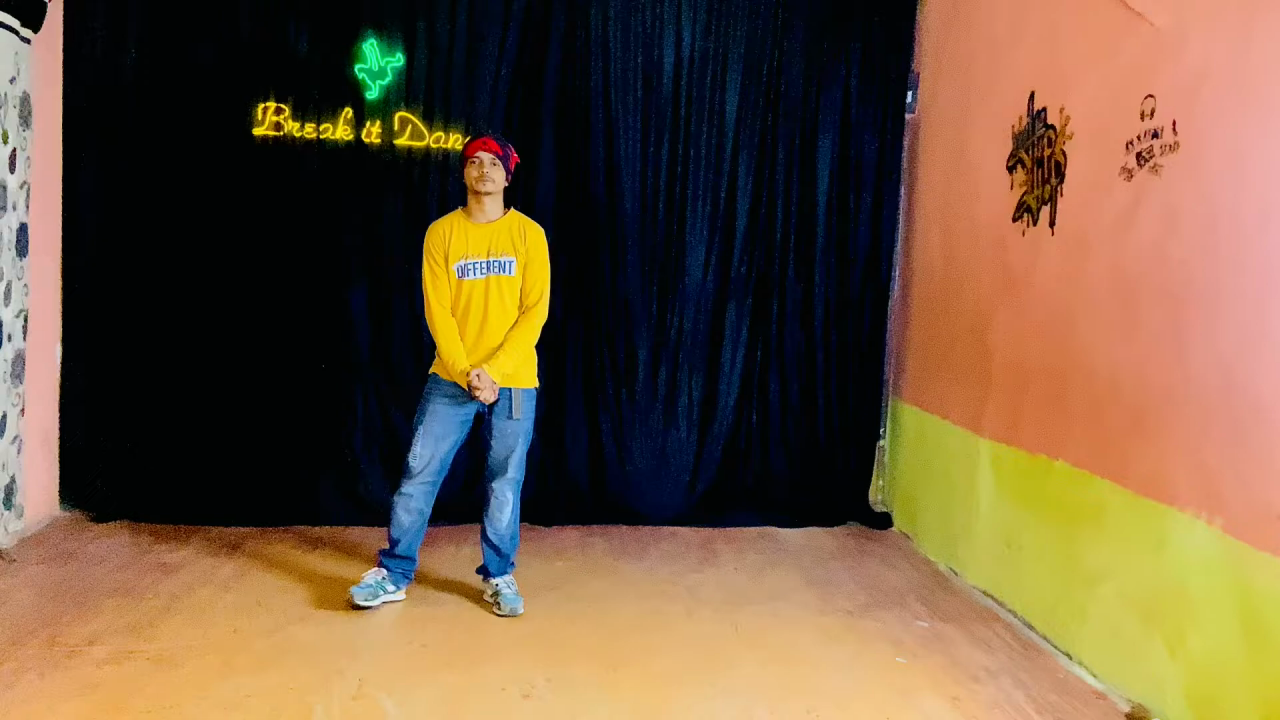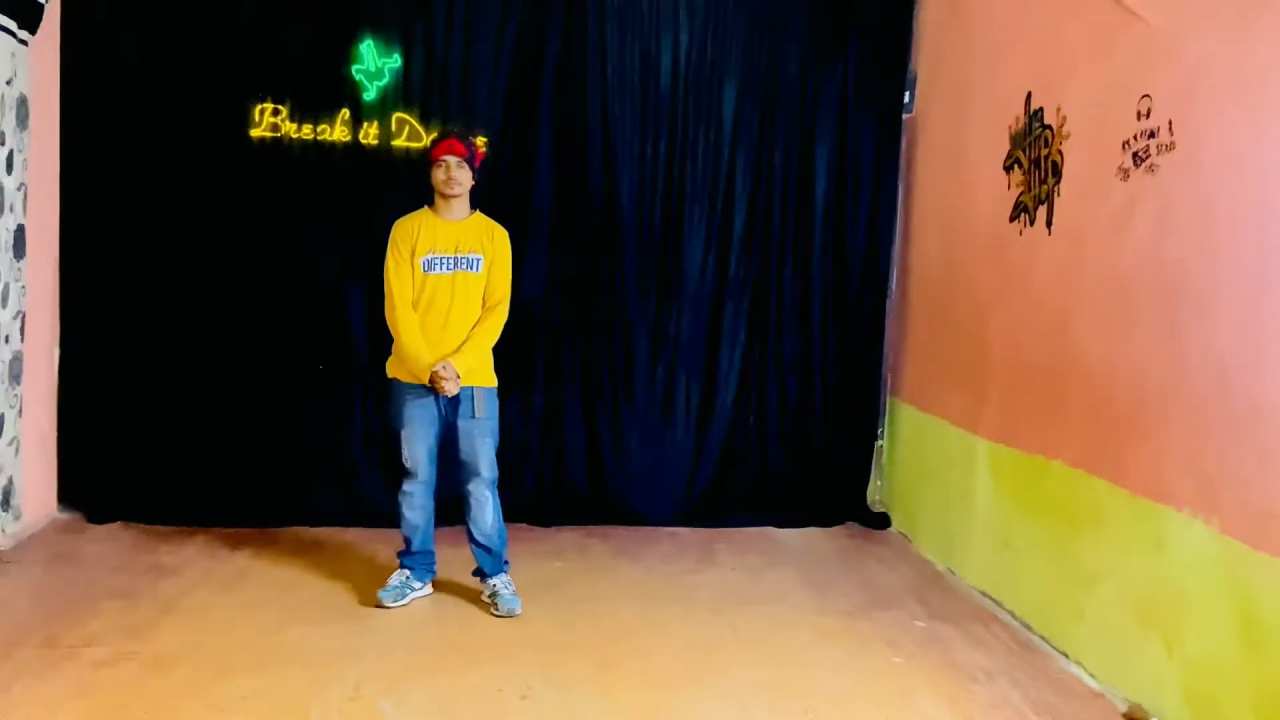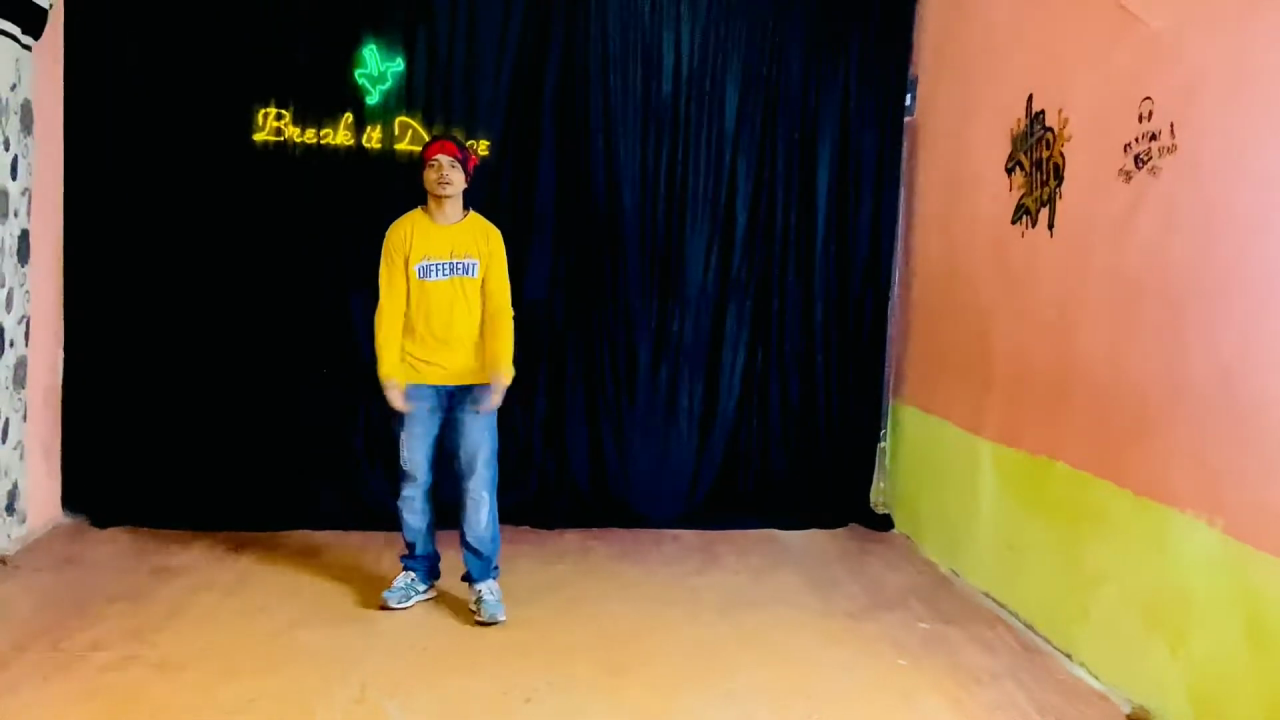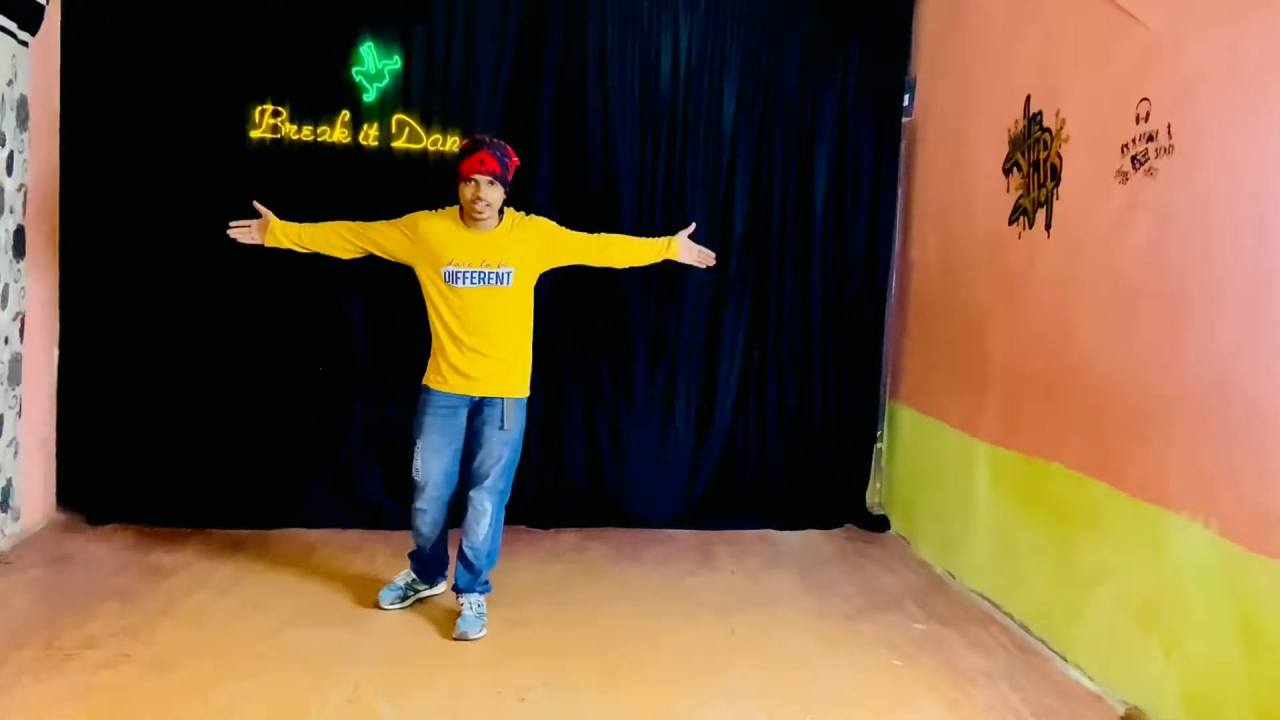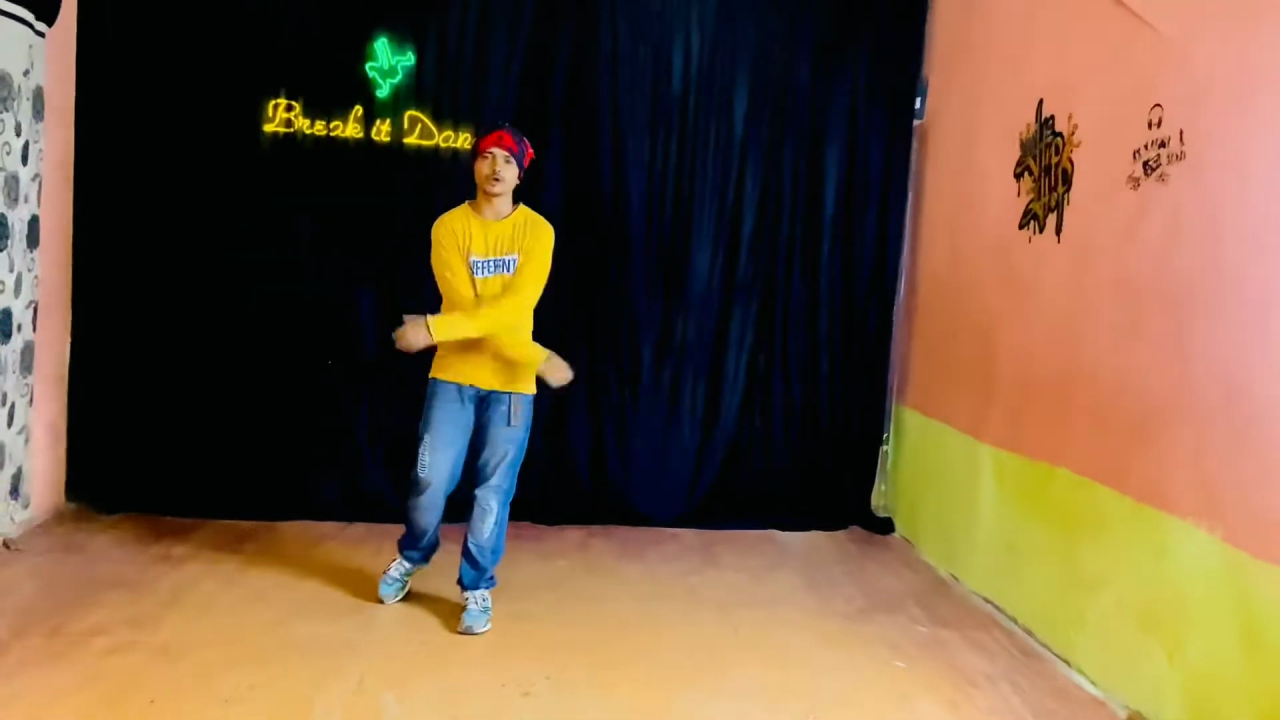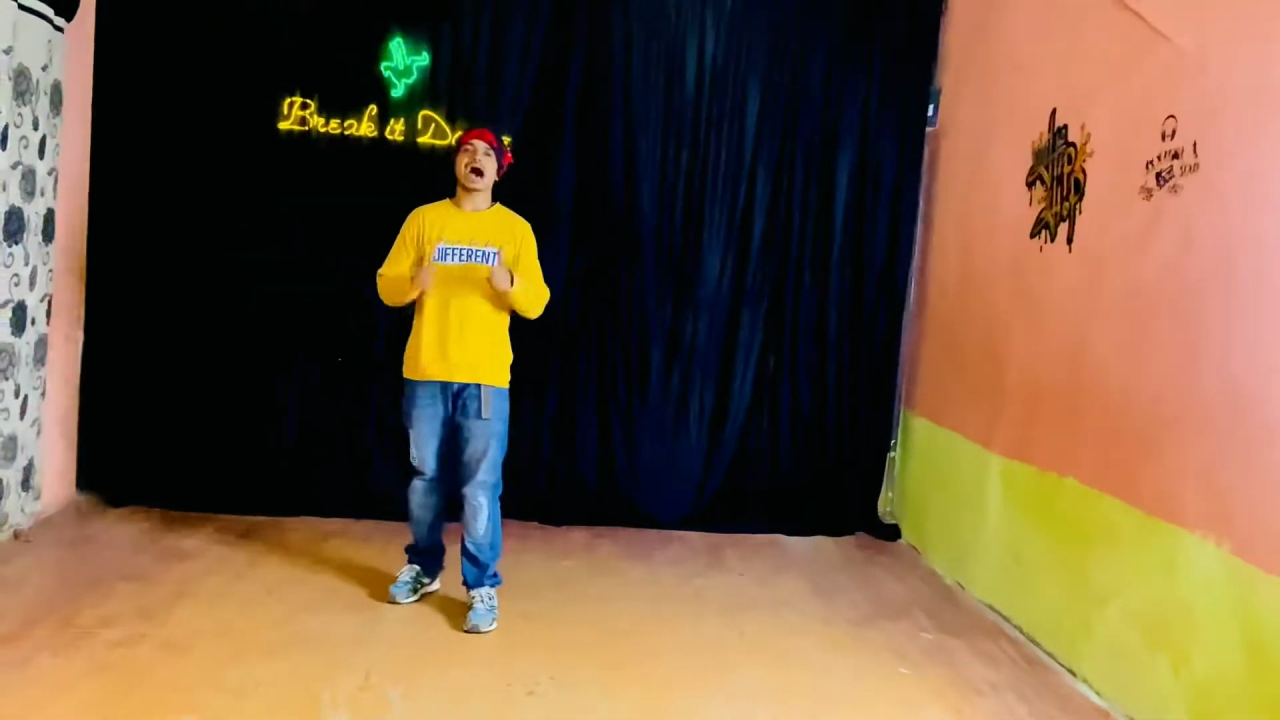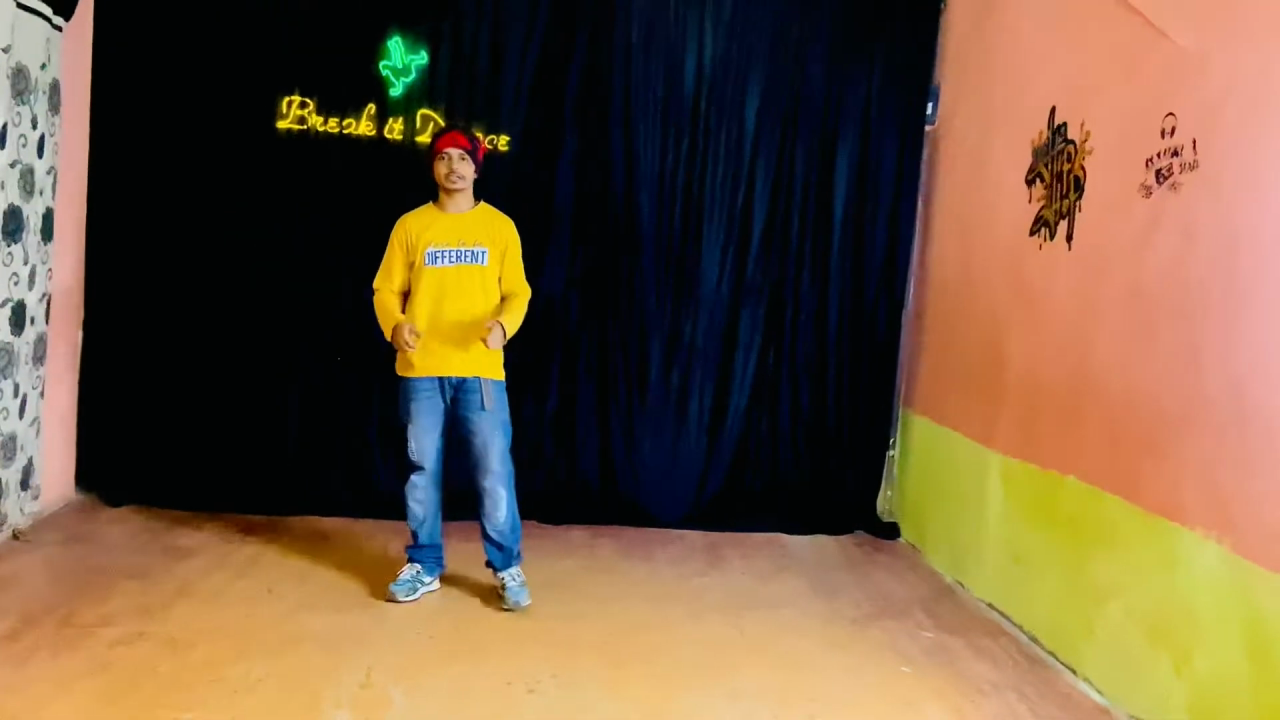
dt=0.7s
person 1, frame 1
left shoulder: (529, 234)
right shoulder: (441, 232)
left elbow: (536, 311)
right elbow: (438, 311)
left wrist: (495, 371)
right wrist: (466, 372)
left hip: (513, 378)
right hip: (450, 376)
left knee: (505, 479)
right knee: (420, 470)
left ankle: (498, 575)
right ankle: (394, 570)
person 1, frame 2
left shoulder: (494, 235)
right shoulder: (406, 230)
left elbow: (496, 310)
right elbow: (397, 308)
left wrist: (457, 365)
right wrist: (428, 368)
left hip: (474, 377)
right hip: (413, 376)
left knee: (481, 477)
right knee: (417, 476)
left ankle: (494, 575)
right ankle: (416, 570)
person 1, frame 3
left shoulder: (487, 235)
right shoulder: (402, 232)
left elbow: (501, 308)
right elbow: (388, 309)
left wrist: (501, 369)
right wrist: (389, 374)
left hip: (474, 379)
right hip: (415, 379)
left knee: (479, 479)
right knee: (416, 478)
left ankle: (484, 580)
right ankle: (421, 572)
person 1, frame 4
left shoulder: (533, 234)
right shoulder: (425, 230)
left elbow: (599, 247)
right elbow: (352, 236)
left wrist: (668, 248)
right wrist: (278, 231)
left hip: (504, 390)
right hip: (444, 386)
left knee: (488, 494)
right knee: (430, 488)
left ankle: (473, 593)
right ankle: (425, 573)
person 1, frame 5
left shoulder: (537, 230)
right shoulder: (448, 227)
left elbow: (517, 305)
right elbow: (466, 308)
left wrist: (437, 327)
right wrist: (535, 355)
left hip: (510, 383)
right hip: (454, 375)
left knee: (494, 489)
right knee: (431, 478)
left ankle: (477, 588)
right ankle: (413, 555)
person 1, frame 6
left shoulder: (515, 229)
right shoulder: (423, 219)
left elbow: (536, 302)
right elbow: (386, 284)
left wrist: (510, 283)
right wrist: (412, 285)
left hip: (485, 374)
right hip: (426, 369)
left knee: (481, 482)
right knee: (426, 475)
left ankle: (483, 587)
right ankle: (423, 566)
person 1, frame 7
left shoulder: (499, 227)
right shoulder: (410, 225)
left elbow: (517, 294)
right elbow: (386, 290)
left wrist: (504, 326)
right wrist: (395, 326)
left hip: (481, 369)
right hip: (422, 370)
left knee: (495, 470)
right knee: (423, 469)
left ankle: (507, 567)
right ankle: (425, 565)
